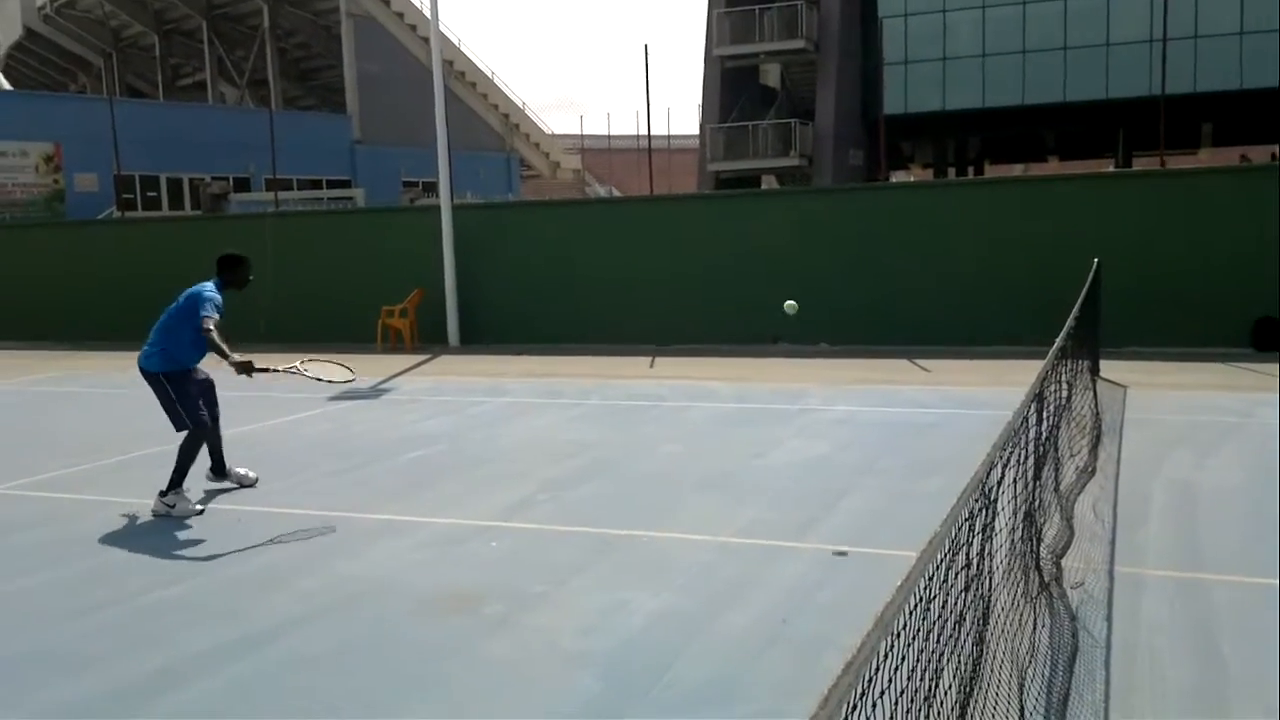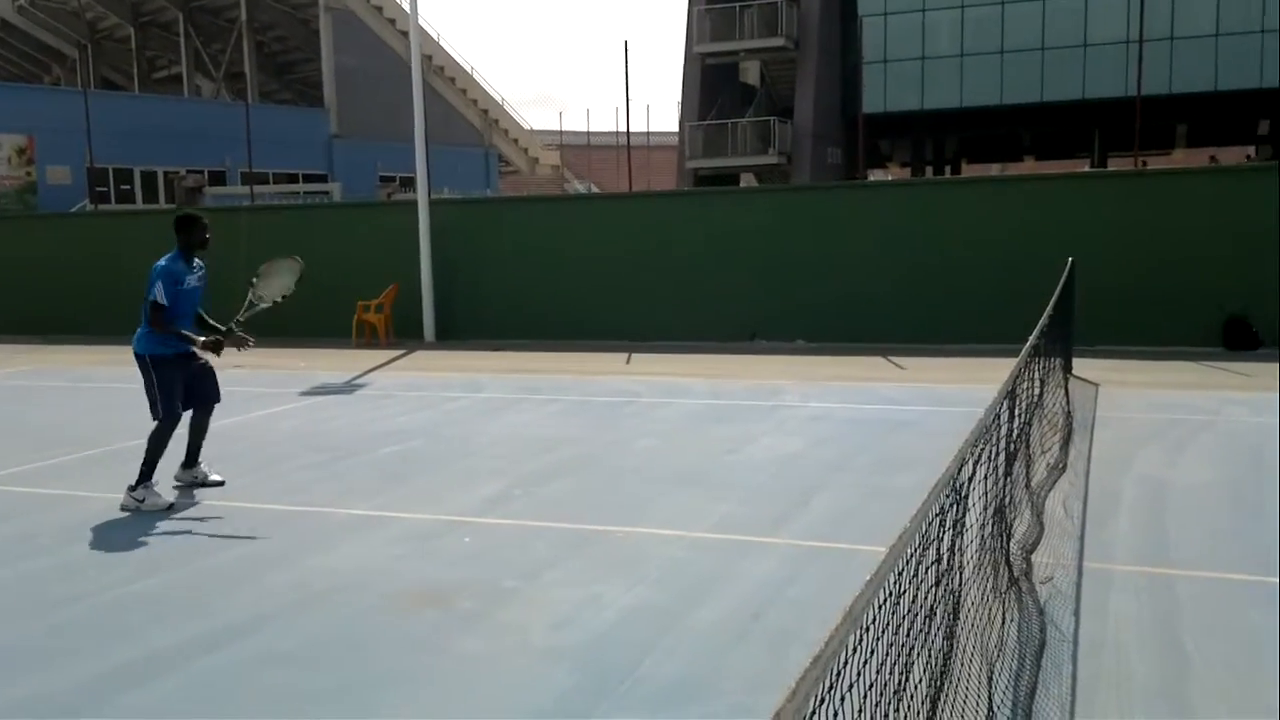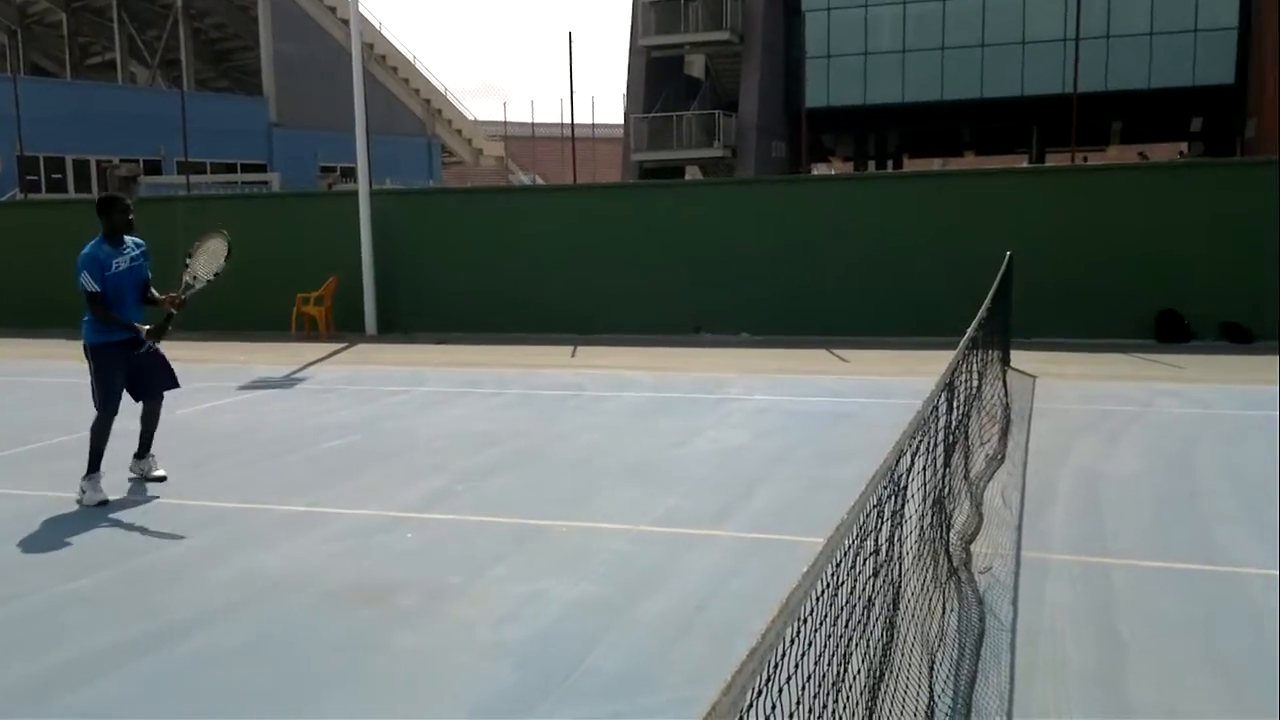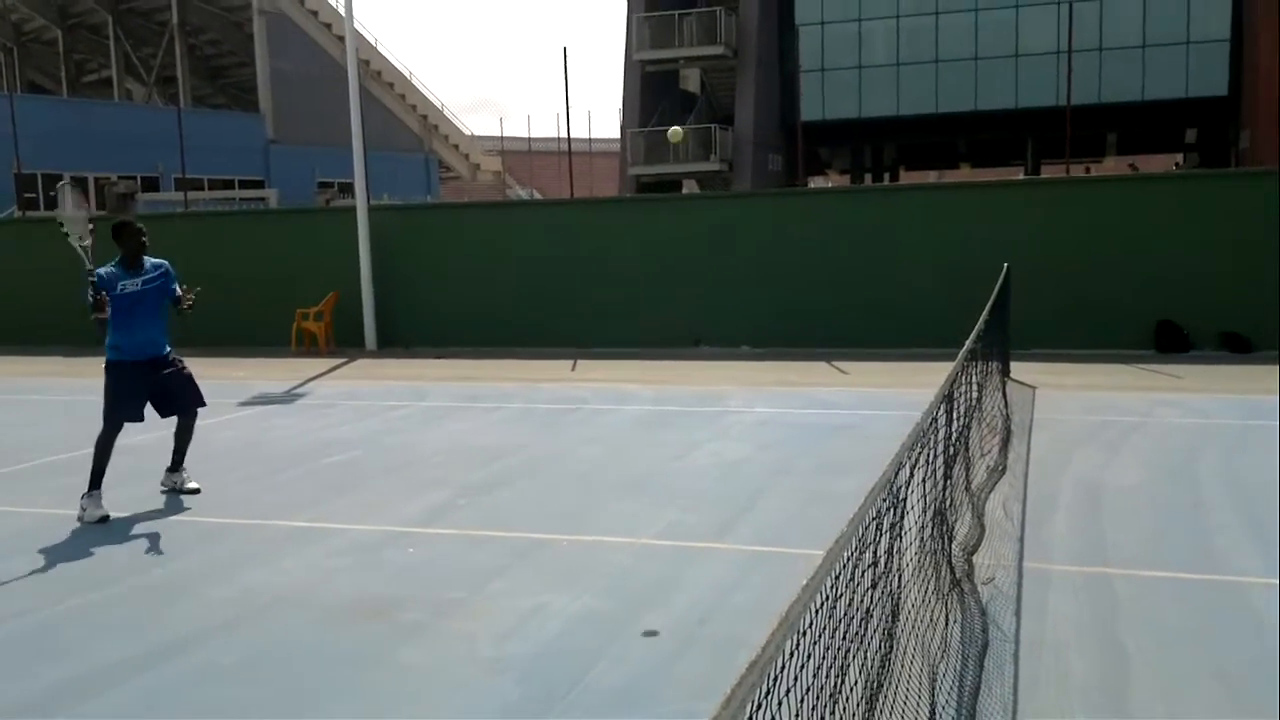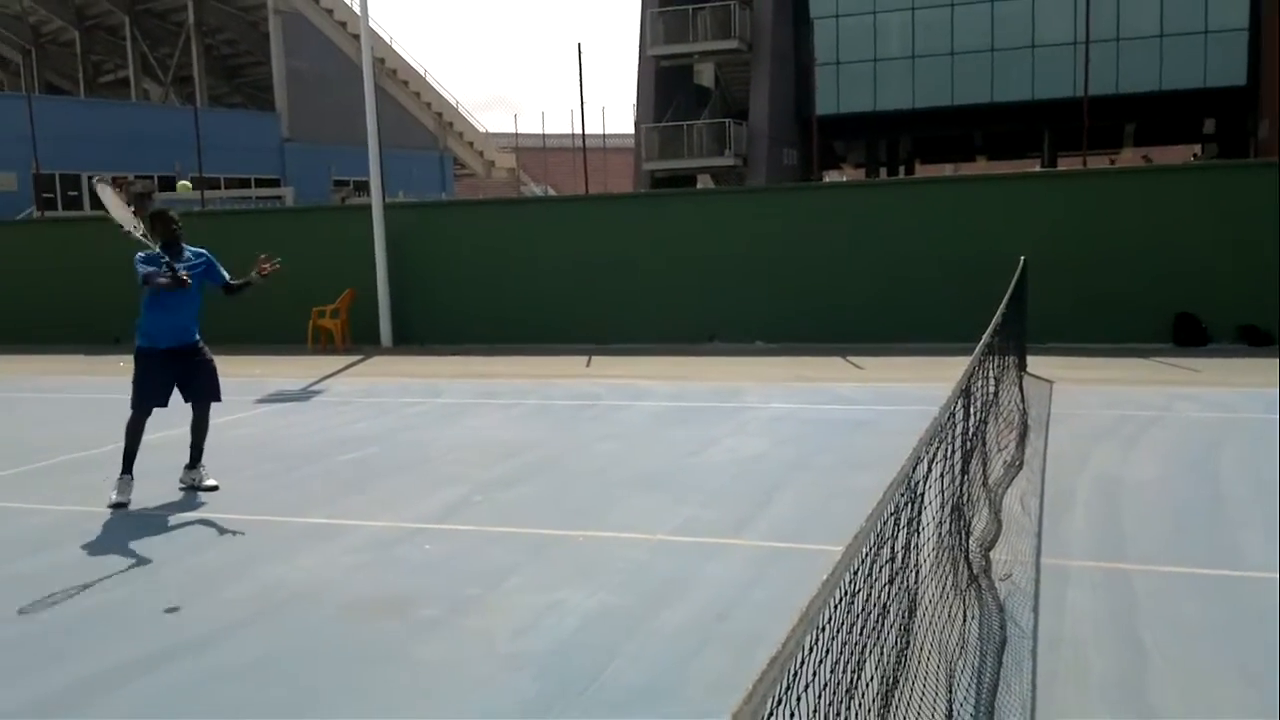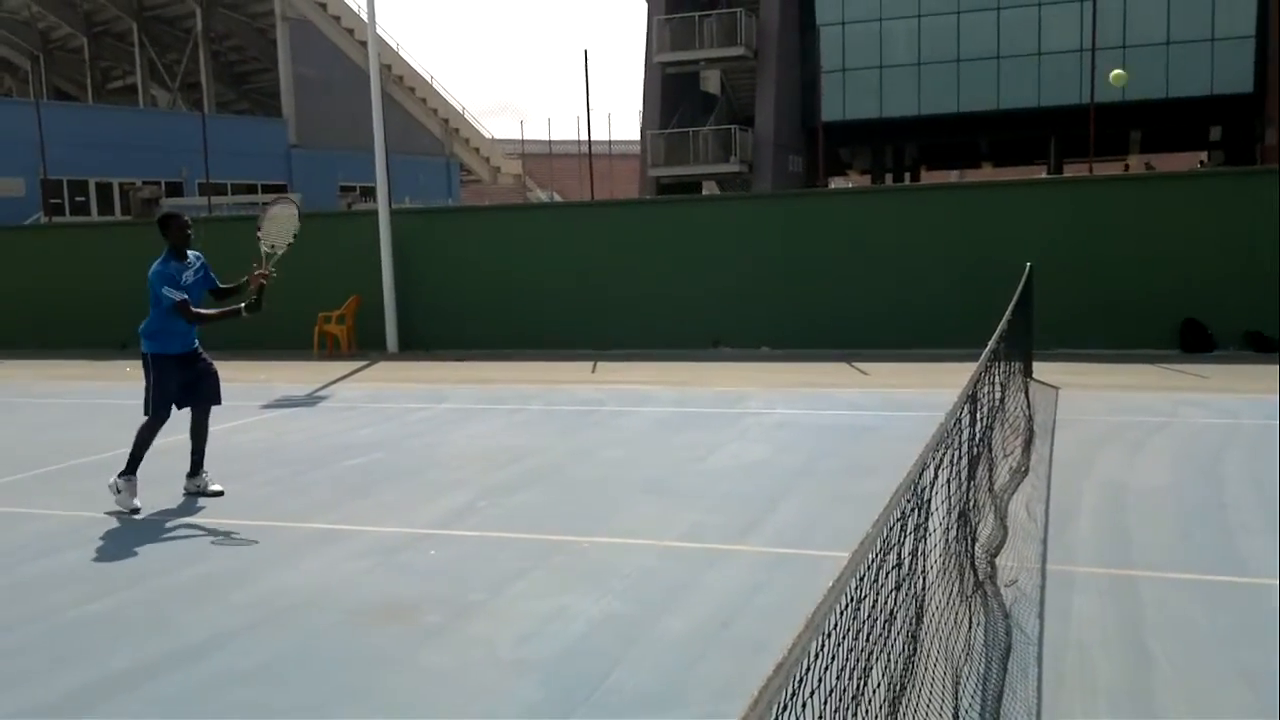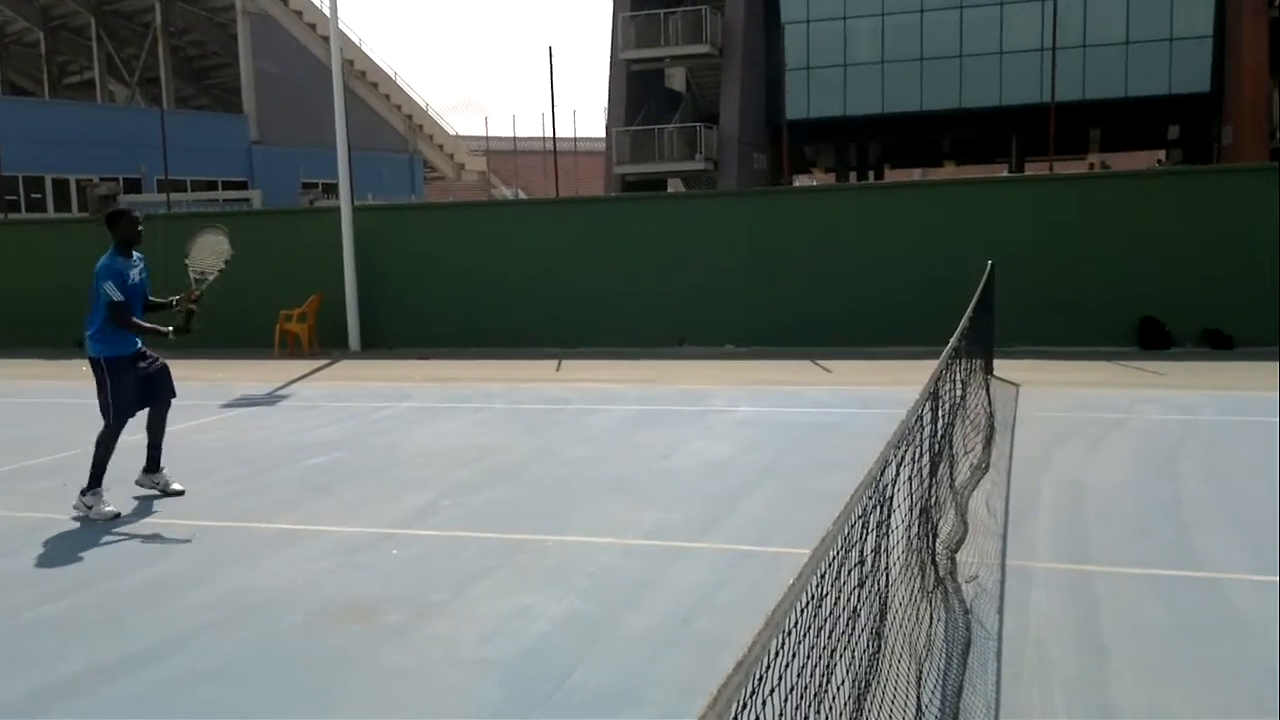
dt=0.3s
person 1, frame 1
left shoulder: (206, 291)
right shoulder: (209, 297)
right elbow: (208, 331)
right wrist: (231, 358)
left hip: (176, 363)
right hip: (162, 366)
left knee: (210, 413)
right knee: (200, 425)
left ankle: (220, 470)
right ankle: (170, 496)
person 1, frame 2
left shoulder: (199, 268)
right shoulder: (165, 270)
right elbow: (155, 321)
left wrist: (225, 332)
right wrist: (197, 341)
left hip: (184, 351)
right hip: (156, 353)
left knee: (205, 404)
right knee: (169, 417)
left ankle: (190, 468)
right ankle: (139, 489)
person 1, frame 3
left shoulder: (139, 248)
right shoulder: (91, 257)
left elbow: (144, 292)
right elbow: (96, 310)
left wrist: (162, 300)
right wrist: (139, 328)
left hip: (136, 338)
right hip: (103, 342)
left knee: (155, 394)
right knee: (108, 409)
left ankle: (142, 458)
right ankle: (90, 477)
person 1, frame 4
left shoulder: (162, 269)
right shoulder: (105, 277)
left elbow: (179, 305)
right elbow: (99, 310)
left wrist: (186, 303)
right wrist: (101, 311)
left hip: (161, 356)
right hip: (122, 361)
left knee: (189, 410)
right knee: (113, 424)
left ankle: (175, 472)
right ankle: (92, 494)
person 1, frame 5
left shoulder: (200, 257)
right shoulder: (147, 259)
left elbow: (229, 288)
right elbow: (151, 282)
left wrist: (253, 277)
right wrist: (171, 282)
left hip: (189, 344)
right hip: (152, 348)
left knee: (202, 404)
right knee: (141, 410)
left ankle: (193, 469)
right ankle: (125, 477)
person 1, frame 6
left shoulder: (197, 260)
right shoulder: (162, 272)
left elbow: (216, 293)
right elbow: (190, 316)
left wrist: (246, 284)
right wrist: (239, 312)
left hip: (189, 348)
right hip: (160, 351)
left knee: (203, 406)
right knee: (158, 416)
left ankle: (195, 476)
right ankle: (126, 480)
person 1, frame 7
left shoulder: (138, 261)
right shoulder: (109, 268)
right elbow: (121, 320)
left wrist: (176, 302)
right wrist: (166, 332)
left hip: (134, 349)
right hip: (108, 353)
left knee: (162, 400)
right knee: (117, 420)
left ankle: (152, 472)
right ankle: (90, 493)
